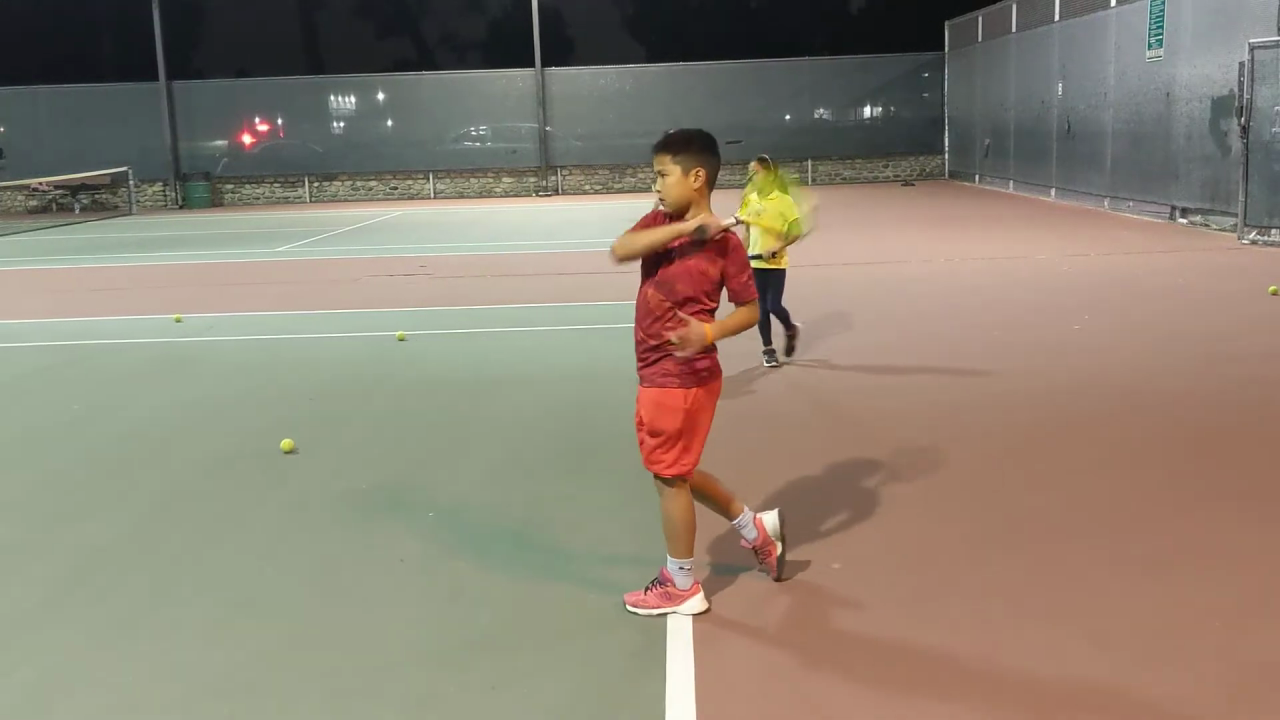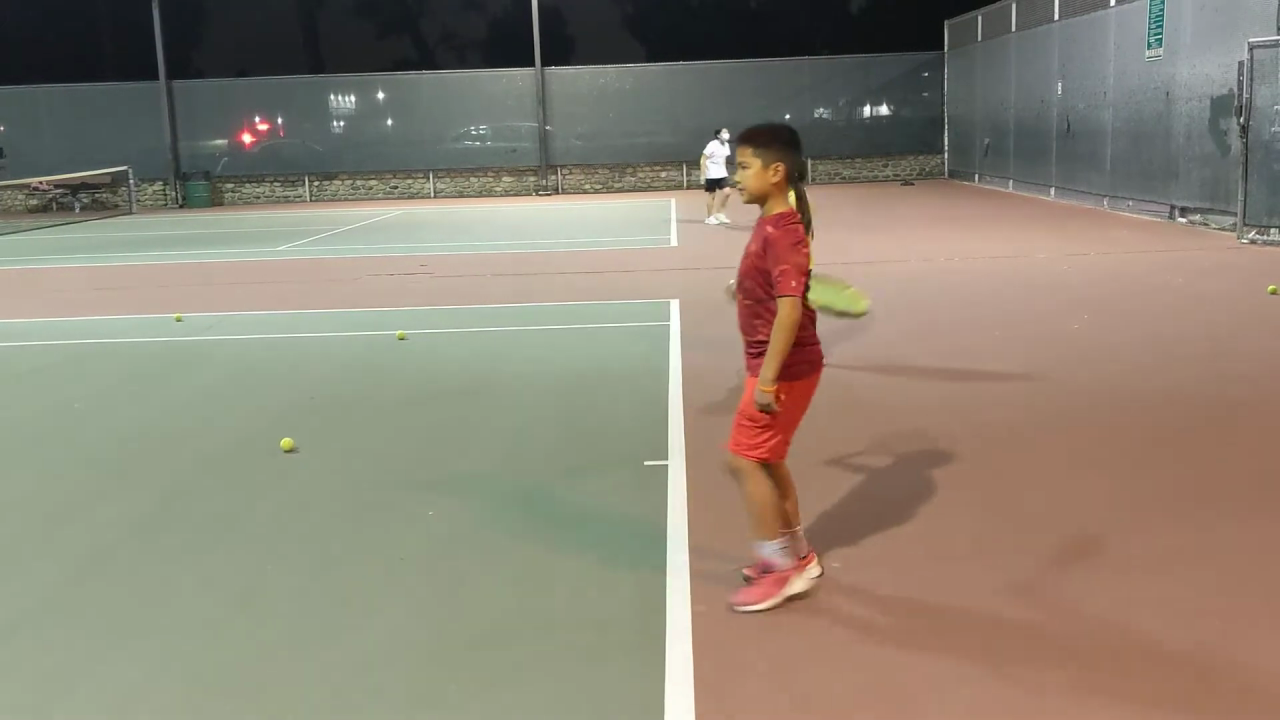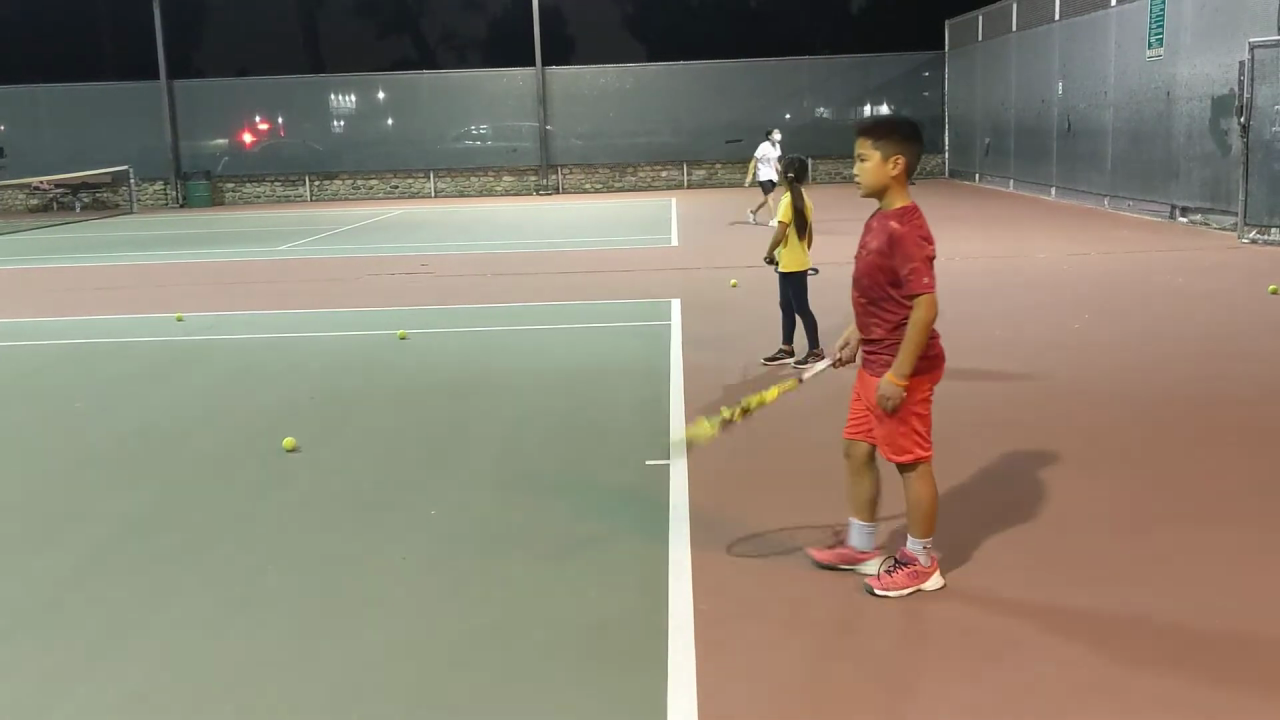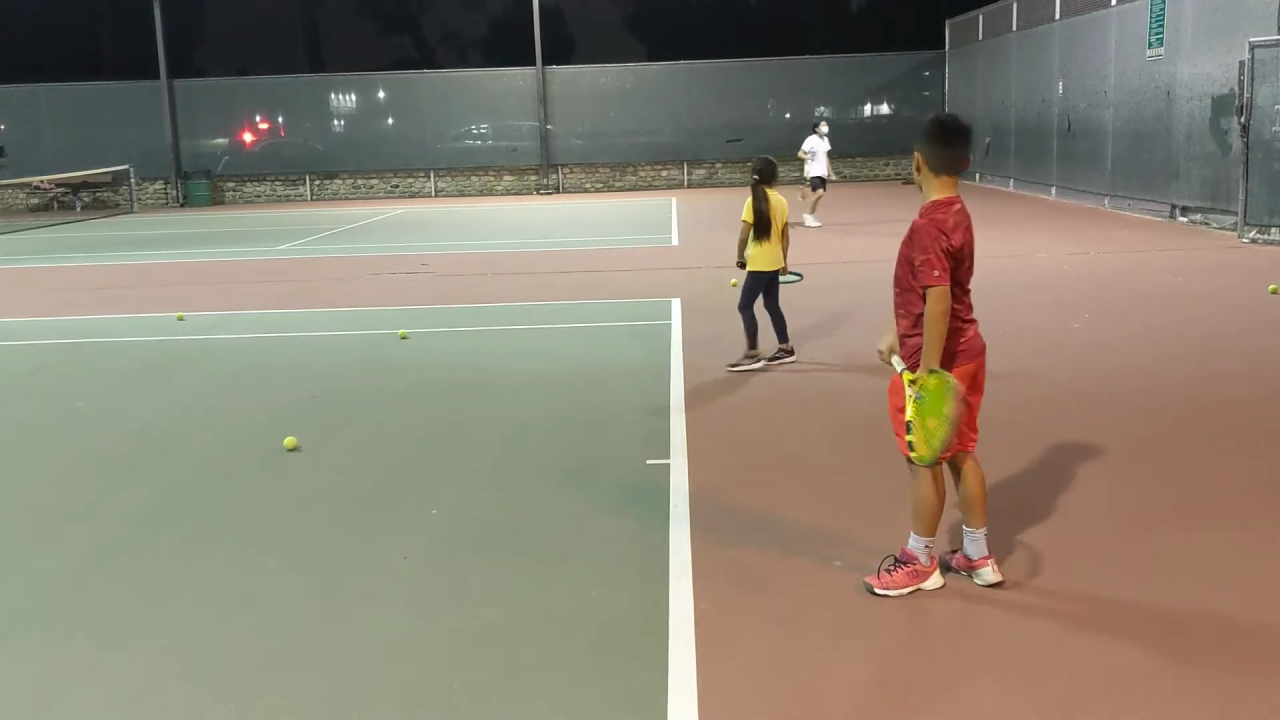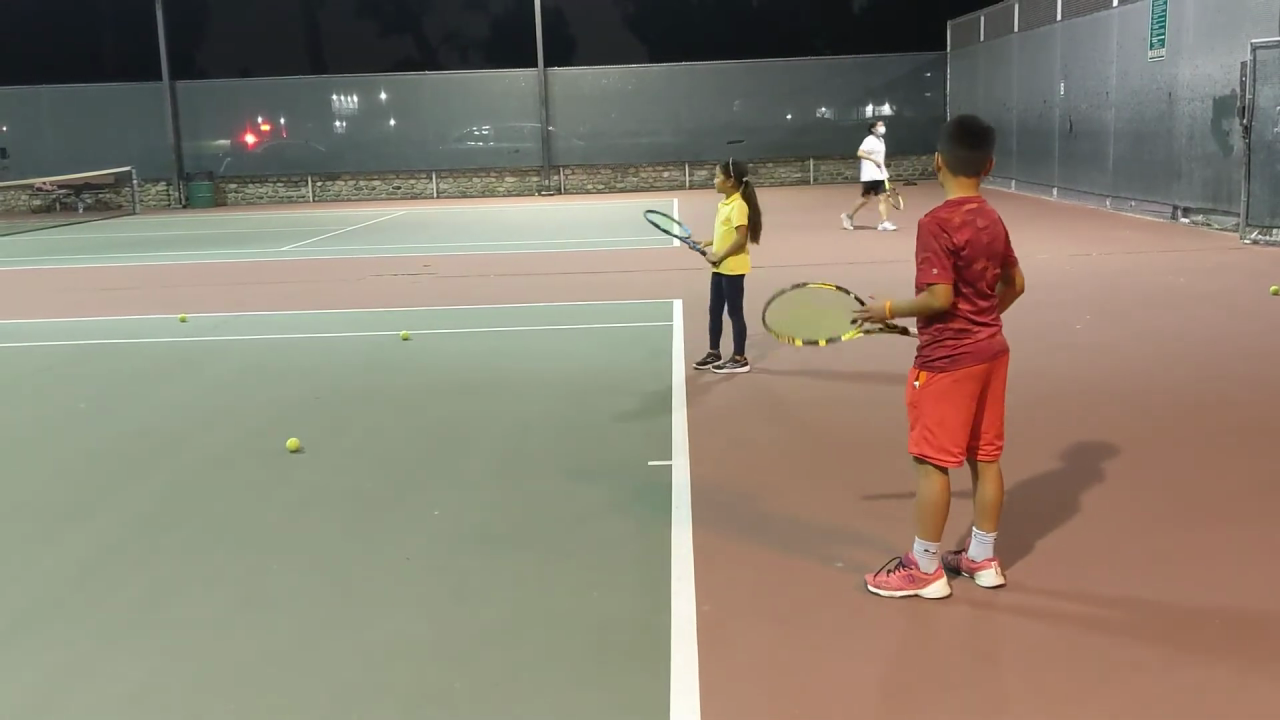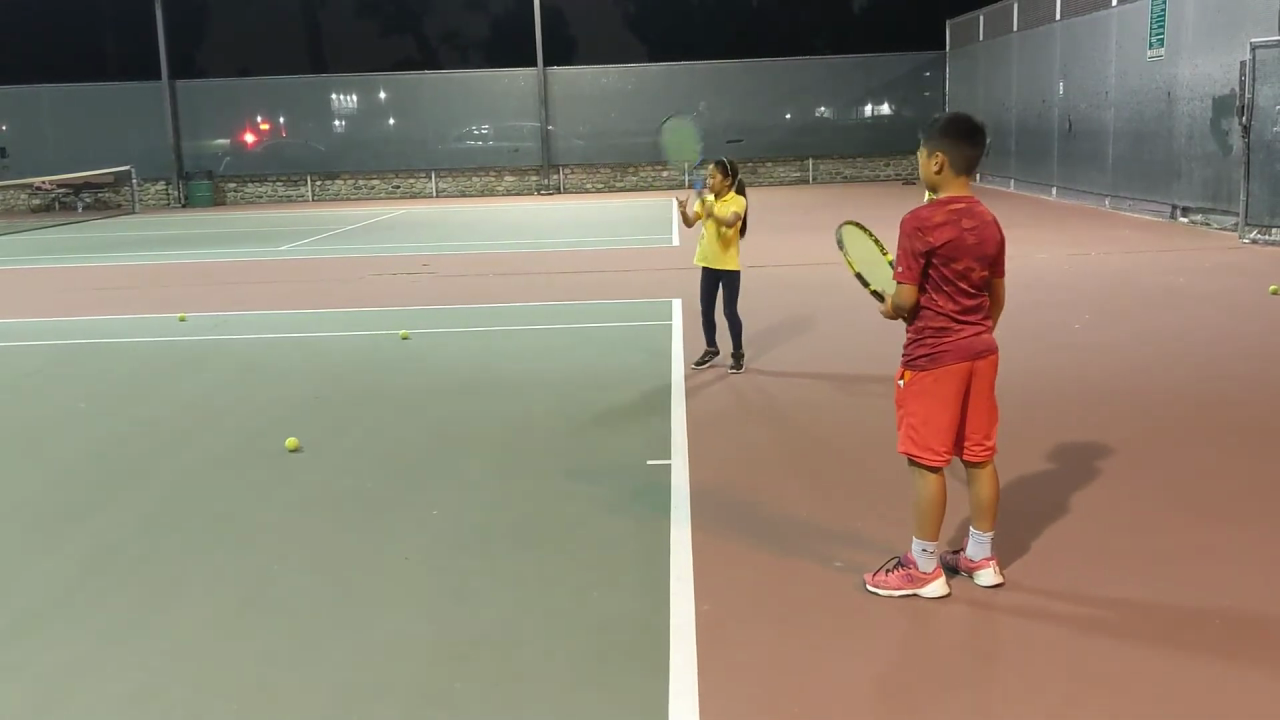
dt=0.7s
person 1, frame 1
left shoulder: (725, 243)
right shoulder: (656, 225)
left elbow: (747, 309)
right elbow: (620, 252)
left wrist: (711, 330)
right wrist: (683, 229)
left hip: (686, 379)
right hip: (656, 376)
left knee: (668, 477)
right knee: (680, 473)
left ankle: (681, 586)
right ankle: (755, 528)
person 1, frame 2
left shoulder: (779, 233)
right shoulder: (773, 225)
left elbow: (789, 309)
left wrist: (767, 378)
right wrist: (746, 291)
left hip: (782, 371)
right hip: (776, 367)
left knee: (744, 461)
right knee: (769, 461)
left ankle: (778, 566)
right ankle: (795, 553)
person 1, frame 3
left shoulder: (904, 231)
right shoulder: (879, 222)
left elbow: (925, 308)
left wrist: (898, 374)
right wrist: (851, 342)
left hip: (902, 369)
right hip: (877, 364)
left knee: (910, 461)
right knee: (858, 449)
left ankle: (920, 562)
right ankle: (861, 545)
person 1, frame 4
left shoulder: (928, 225)
right shoulder: (956, 214)
left elbow: (938, 301)
left wrist: (927, 369)
right wrist: (898, 335)
left hip: (938, 360)
right hip: (964, 352)
left knee: (926, 458)
right knee: (961, 453)
left ankle: (921, 562)
right ankle: (977, 556)
person 1, frame 5
left shoulder: (937, 223)
right shoulder: (993, 220)
left elbow: (938, 298)
right elbow: (1015, 285)
left wrist: (890, 309)
left hip: (947, 359)
right hip: (991, 352)
left knee: (931, 461)
right knee: (985, 456)
left ankle: (925, 568)
right ankle: (982, 558)
person 1, frame 6
left shoulder: (919, 222)
right shoulder: (989, 223)
left elbow: (908, 298)
right elbow: (997, 297)
left wrist: (889, 308)
left hip: (933, 357)
right hip: (981, 353)
left knee: (927, 461)
right knee: (979, 456)
left ankle: (924, 568)
right ankle: (981, 557)
person 2, frame 1
left shoulder: (784, 201)
right shoulder: (748, 200)
left elbow: (796, 231)
left wrist: (778, 248)
left hip: (776, 263)
right hip: (755, 262)
left knee: (773, 306)
right knee: (761, 306)
left ankle: (791, 331)
right ankle: (768, 349)
person 2, frame 2
left shoulder: (791, 200)
right shoulder: (798, 197)
left elbow: (788, 234)
left wrist: (776, 257)
left hip: (795, 264)
right hip: (795, 263)
left knee: (798, 308)
right knee: (791, 308)
left ankle: (813, 353)
person 2, frame 3
left shoulder: (788, 201)
right shoulder: (803, 200)
left elbow: (779, 234)
right elbow: (809, 234)
left wrist: (769, 253)
left hip: (793, 265)
right hip: (789, 264)
left knee: (801, 308)
right knee: (786, 306)
left ankle: (816, 353)
right ankle: (786, 350)
person 2, frame 4
left shoulder: (754, 201)
right shoulder: (781, 201)
left elbow: (744, 235)
right elbow: (785, 235)
left wrist: (740, 257)
right wrist: (784, 260)
left hip: (759, 264)
right hip: (774, 263)
left knee: (745, 306)
right knee: (772, 305)
left ankle: (752, 354)
right ankle: (785, 348)
person 2, frame 5
left shoulder: (739, 206)
right shoulder: (725, 203)
left elbow: (741, 239)
left wrist: (720, 256)
right wrist: (708, 244)
left hip: (733, 268)
right hip: (720, 268)
left knee: (734, 313)
right knee: (714, 311)
left ankle: (739, 359)
right ankle: (714, 353)
person 2, frame 6
left shoulder: (738, 201)
right shoulder: (705, 201)
left elbow: (731, 222)
right elbow: (690, 223)
left wrist: (714, 215)
right wrist: (683, 212)
left hip: (730, 265)
right hip: (709, 263)
left knee: (730, 311)
right knee: (706, 310)
left ankle: (738, 353)
right ankle: (711, 349)
